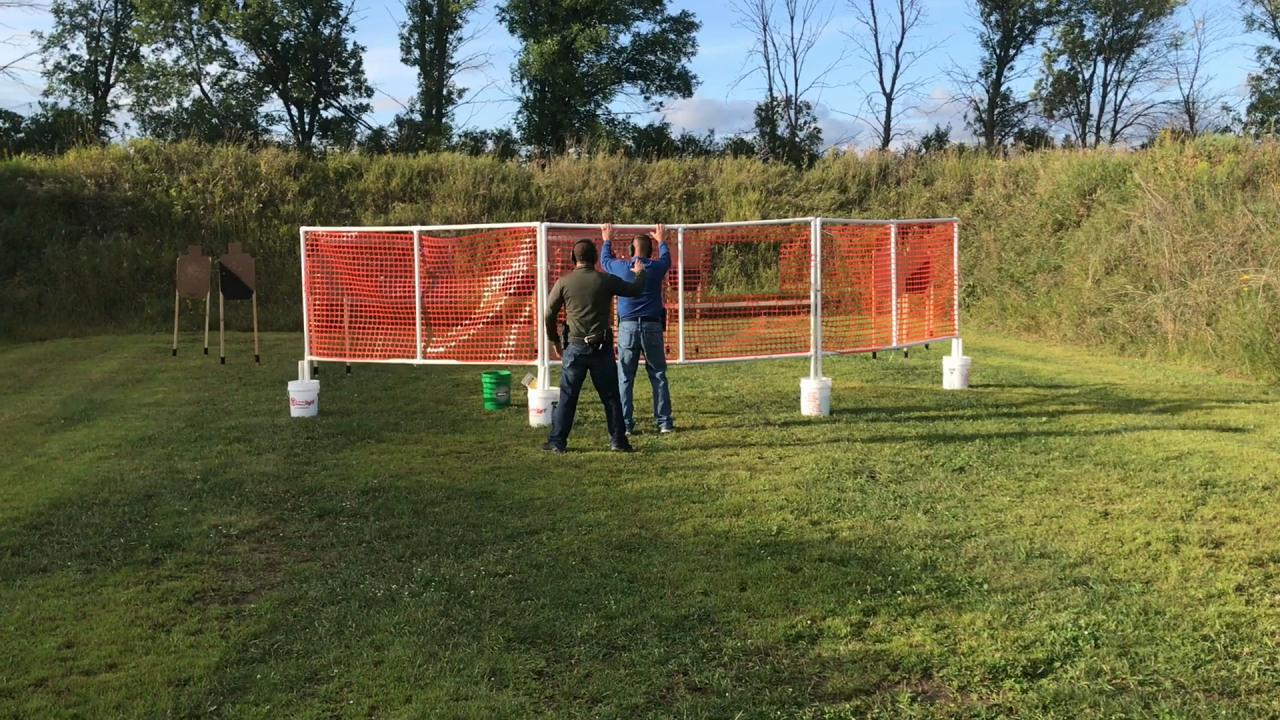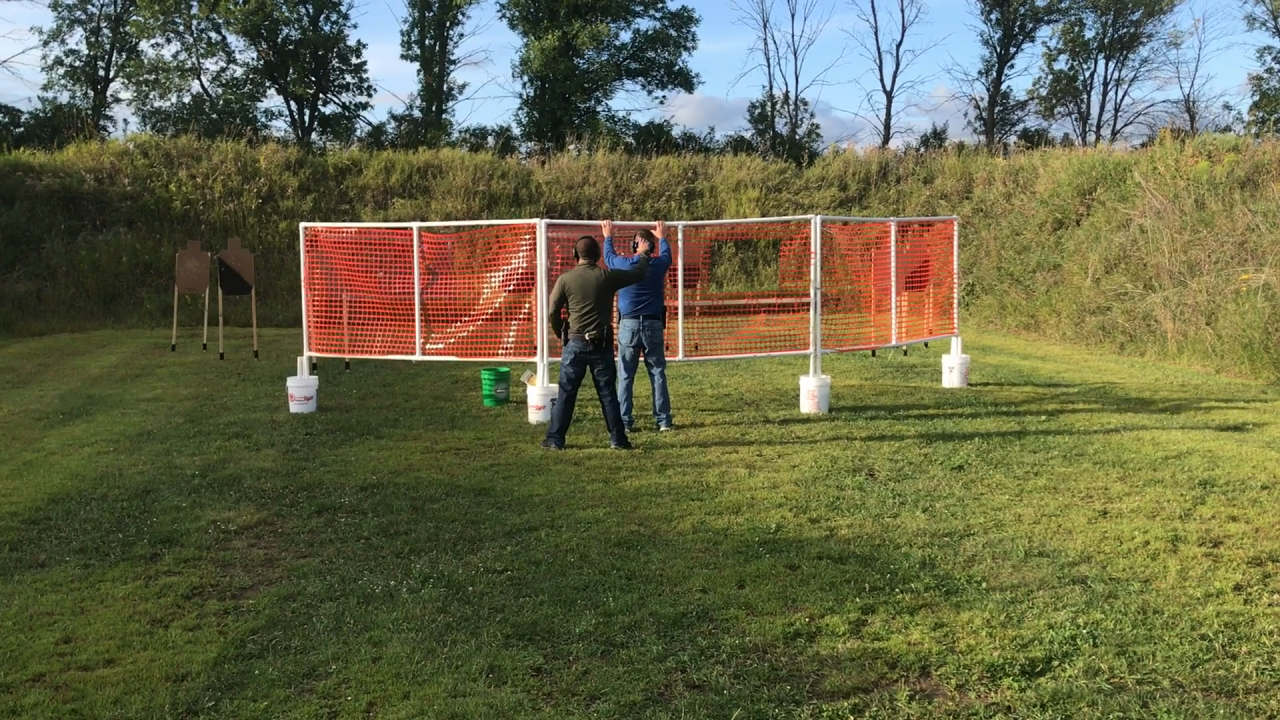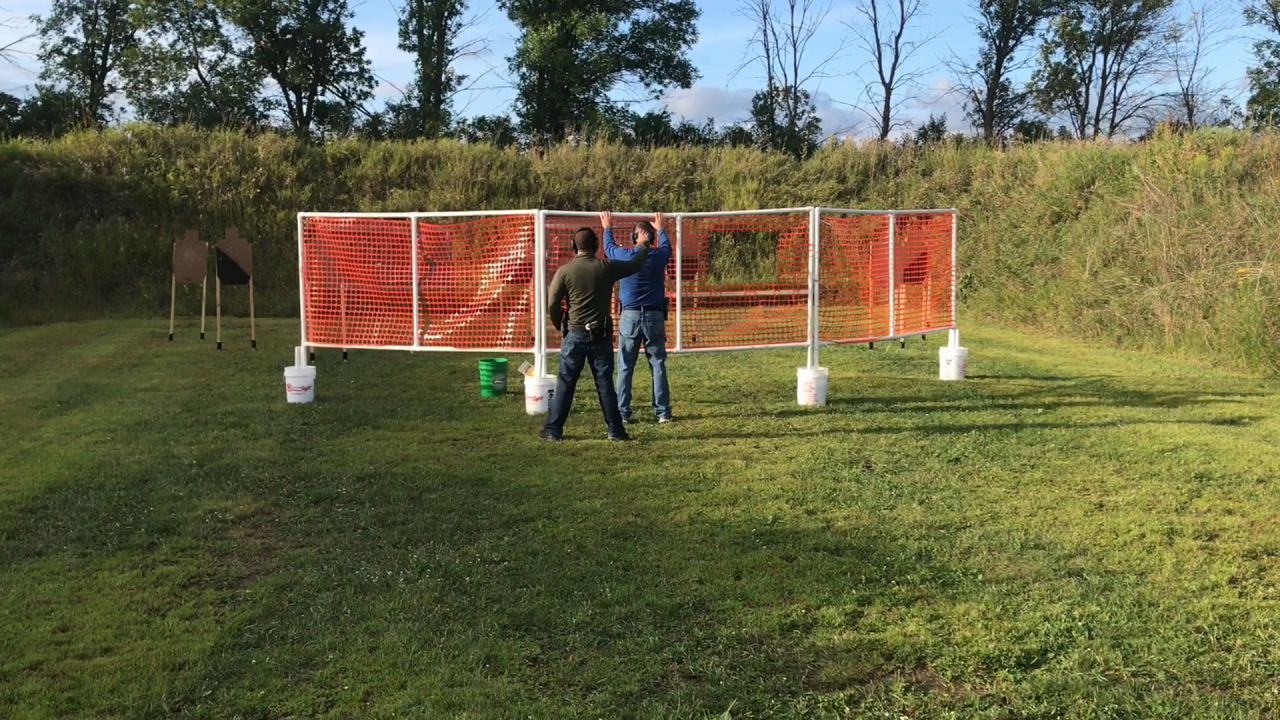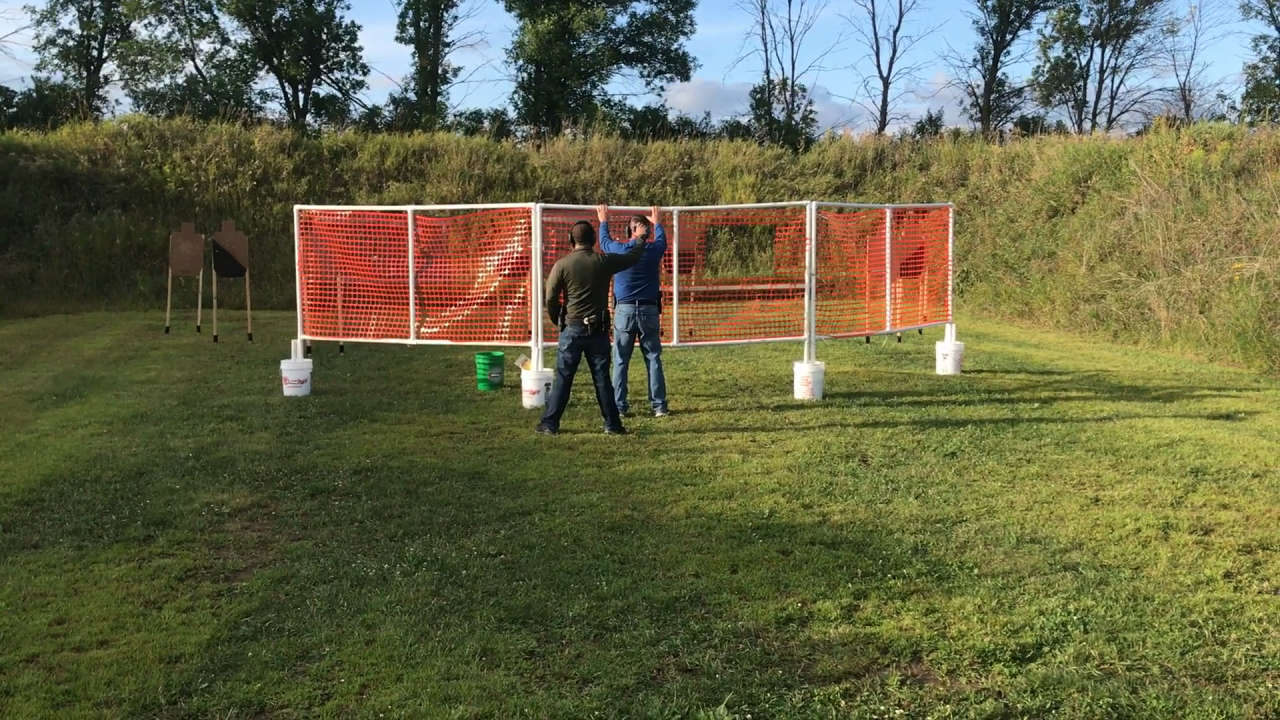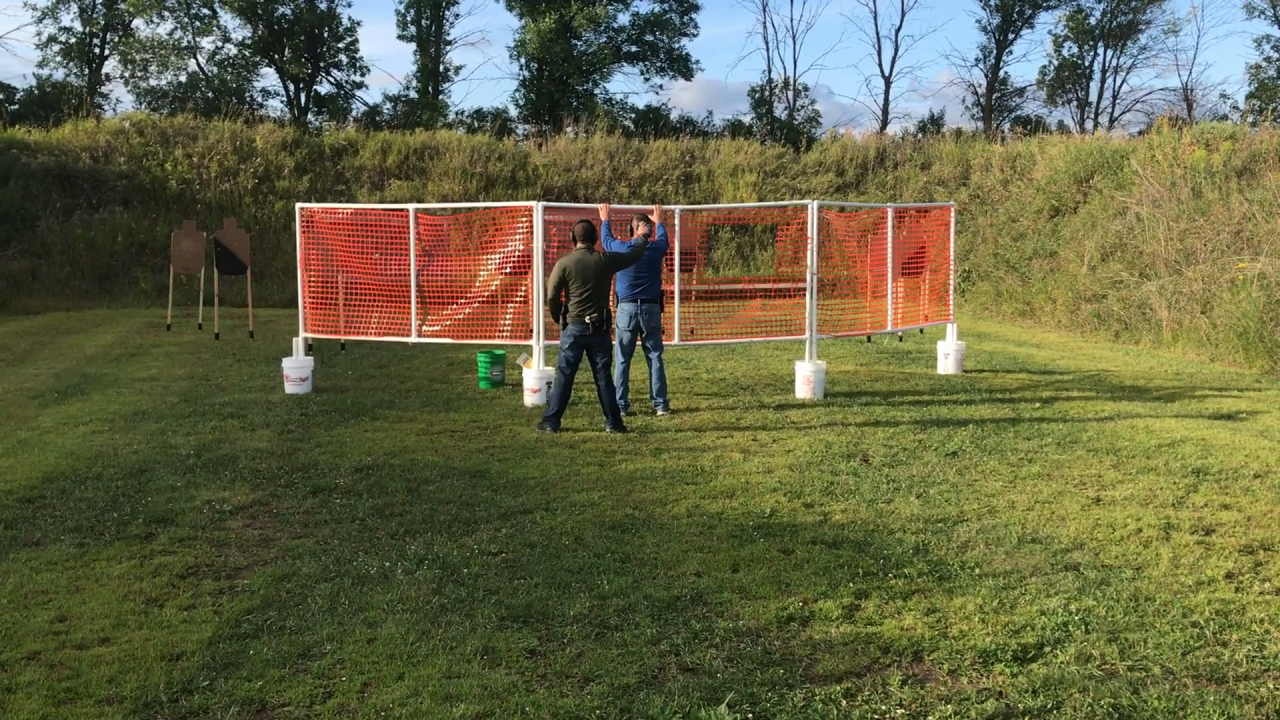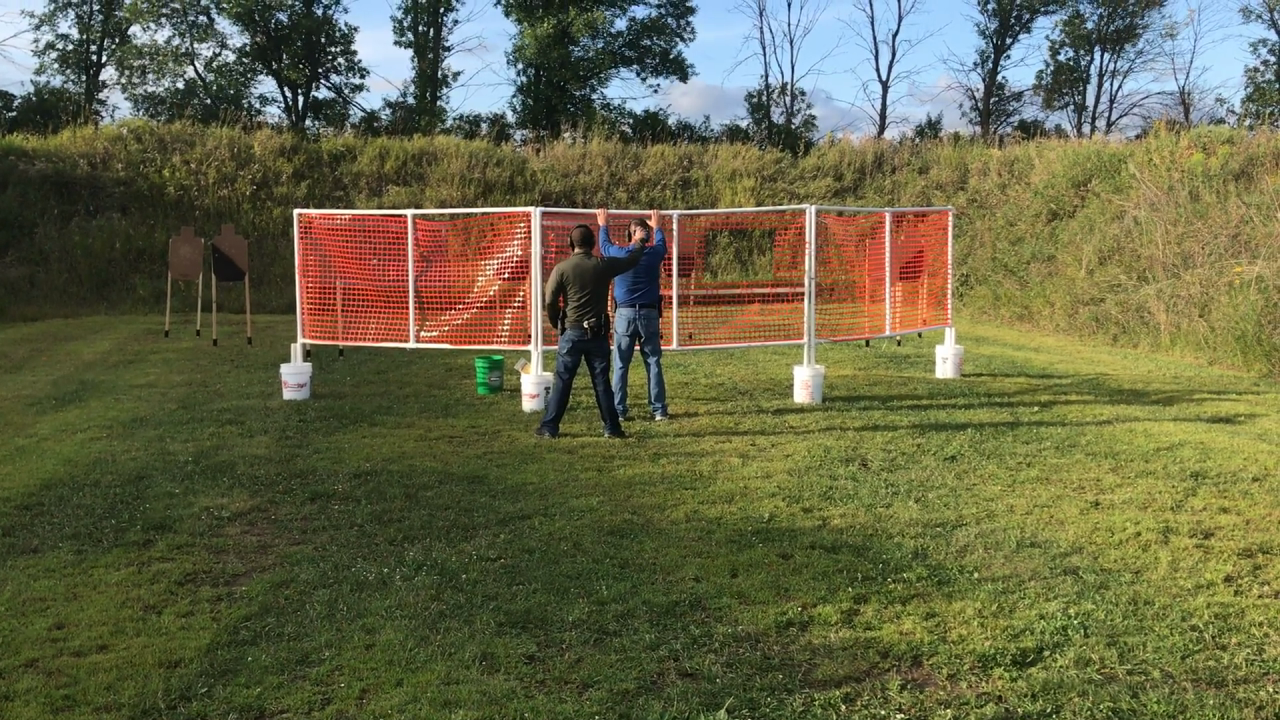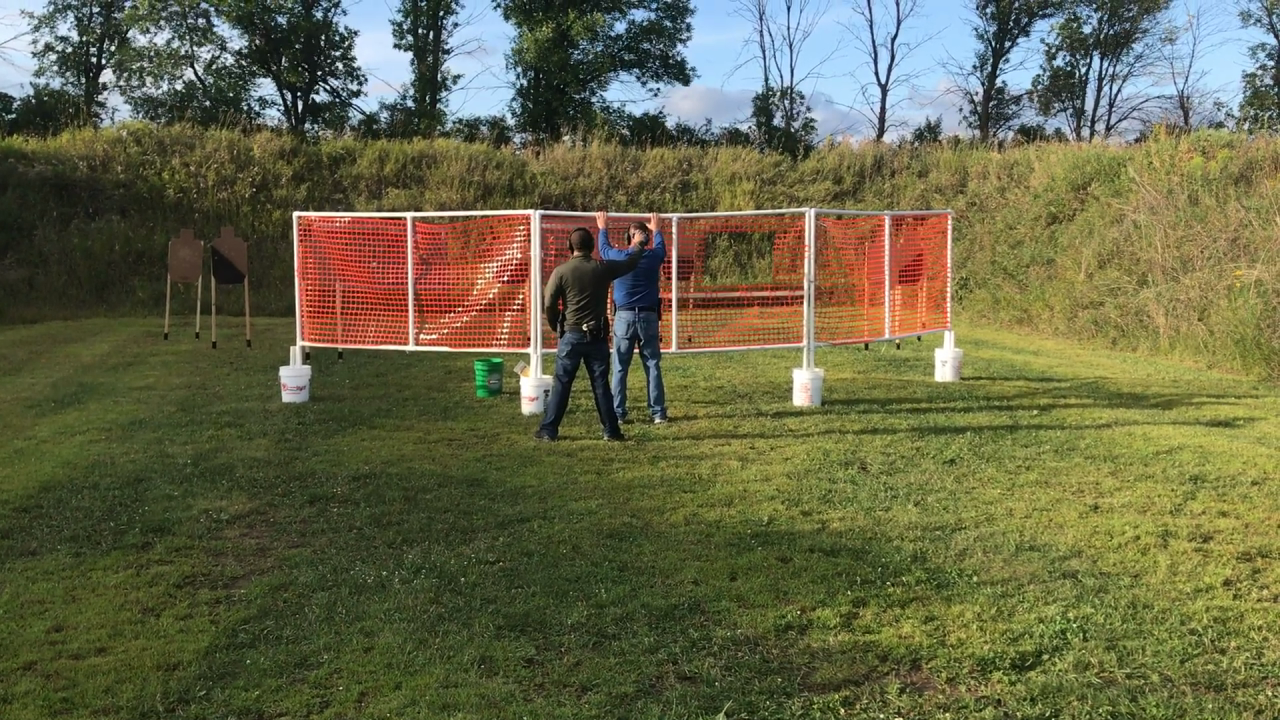
dt=0.7s
person 1, frame 1
left shoulder: (564, 282)
right shoulder: (606, 280)
left elbow: (549, 315)
right elbow: (635, 291)
left wrist: (555, 340)
right wrist: (639, 273)
left hip: (574, 346)
right hip: (601, 347)
left knee: (567, 397)
right knee: (610, 396)
left ankle: (557, 442)
right ankle: (618, 441)
person 1, frame 2
left shoulder: (565, 279)
right shoulder: (607, 276)
left elbow: (553, 312)
right elbow: (638, 273)
left wrist: (561, 334)
right wrist: (644, 254)
left hip: (575, 343)
right hip: (601, 345)
left knee: (566, 394)
right knee: (608, 394)
left ankle: (555, 439)
right ankle: (618, 439)
person 1, frame 3
left shoulder: (564, 270)
right shoulder: (606, 267)
left elbow: (552, 303)
right elbow: (636, 263)
left wrist: (560, 325)
right wrist: (644, 245)
left hip: (574, 334)
right hip: (600, 335)
left knee: (565, 384)
right knee: (605, 384)
left ankle: (553, 429)
right ankle: (615, 430)
person 1, frame 4
left shoulder: (562, 264)
right shoulder: (604, 261)
left elbow: (550, 298)
right elbow: (633, 256)
left wrist: (557, 320)
right wrist: (641, 238)
left hip: (572, 328)
right hip: (598, 329)
left knee: (562, 378)
right knee: (602, 378)
left ankle: (550, 423)
right ankle: (612, 424)
person 1, frame 5
left shoulder: (564, 263)
right shoulder: (606, 260)
left elbow: (552, 296)
right elbow: (635, 254)
left wrist: (559, 318)
right wrist: (643, 238)
left hip: (573, 327)
right hip: (600, 328)
left knee: (564, 377)
right knee: (603, 377)
left ankle: (551, 421)
right ankle: (613, 422)
person 1, frame 6
left shoulder: (562, 268)
right shoulder: (604, 265)
left elbow: (550, 301)
right elbow: (632, 259)
left wrist: (557, 324)
right wrist: (639, 243)
left hip: (572, 332)
right hip: (598, 333)
left knee: (562, 382)
right knee: (602, 382)
left ankle: (549, 427)
right ankle: (612, 428)
person 1, frame 7
left shoulder: (561, 271)
right shoulder: (603, 268)
left elbow: (549, 304)
right elbow: (631, 262)
left wrist: (556, 326)
right wrist: (639, 245)
left hip: (571, 335)
right hip: (597, 336)
left knee: (561, 385)
right knee: (601, 385)
left ankle: (549, 430)
right ankle: (611, 430)
person 2, frame 1
left shoulder: (620, 267)
right shoulder: (657, 267)
left elbow: (605, 261)
right elbow: (666, 258)
left wrist: (607, 241)
right wrist: (661, 240)
left hip: (628, 327)
right hip: (652, 326)
left knee: (626, 378)
right knee: (658, 376)
left ankle: (625, 424)
right ankle: (664, 422)
person 2, frame 2
left shoulder: (623, 264)
right shoulder: (658, 264)
left elbow: (608, 256)
right elbow: (666, 254)
left wrist: (608, 237)
right wrist: (662, 237)
left hip: (629, 324)
right hip: (653, 324)
left knee: (626, 376)
right knee: (658, 374)
left ankle: (624, 421)
right ankle: (663, 420)
person 2, frame 3
left shoulder: (624, 255)
right shoulder: (659, 255)
left elbow: (609, 247)
right elbow: (666, 245)
left wrist: (607, 228)
right wrist: (660, 229)
left hip: (630, 316)
right hip: (654, 316)
left knee: (625, 367)
right knee: (658, 365)
left ankle: (622, 412)
right ankle: (662, 412)
person 2, frame 4
left shoulder: (619, 250)
right shoulder: (654, 249)
left elbow: (604, 240)
right elbow: (661, 239)
left wrist: (603, 221)
right wrist: (657, 223)
left hip: (624, 310)
right hip: (649, 309)
left knee: (620, 361)
right knee: (653, 359)
left ankle: (619, 406)
right ankle: (659, 405)
person 2, frame 5
left shoulder: (621, 249)
right shoulder: (657, 248)
left elbow: (606, 239)
right elbow: (663, 238)
left wrist: (605, 220)
right wrist: (659, 221)
left hip: (627, 309)
right hip: (651, 309)
left knee: (622, 360)
right knee: (655, 358)
left ankle: (620, 405)
right ankle: (660, 404)
person 2, frame 6
left shoulder: (620, 254)
right shoulder: (654, 254)
left elbow: (604, 245)
right elbow: (661, 243)
left wrist: (603, 225)
right wrist: (657, 227)
left hip: (625, 314)
right hip: (649, 314)
left knee: (620, 365)
right knee: (654, 363)
left ankle: (619, 410)
right ankle: (659, 410)
person 2, frame 7
left shoulder: (619, 257)
right shoulder: (654, 256)
left elbow: (604, 248)
right elbow: (661, 246)
left wrist: (602, 228)
right wrist: (657, 230)
left hip: (624, 317)
right hip: (648, 316)
left knee: (620, 368)
right knee: (653, 366)
left ankle: (618, 413)
right ankle: (658, 412)
